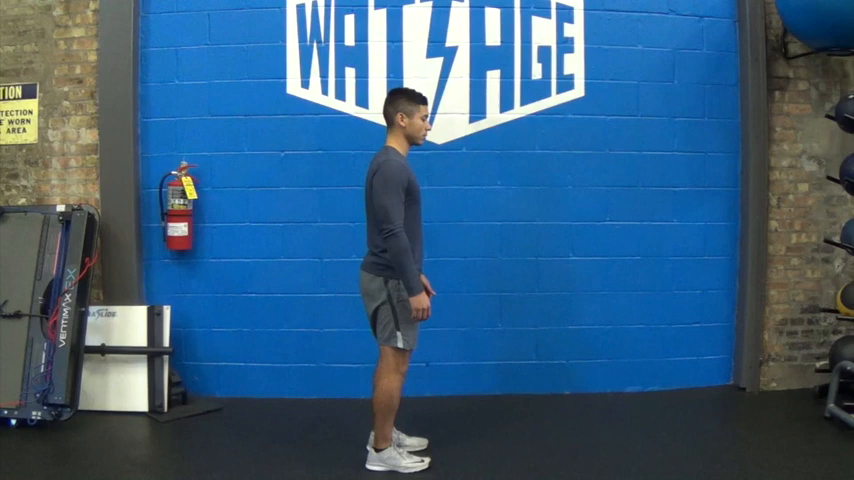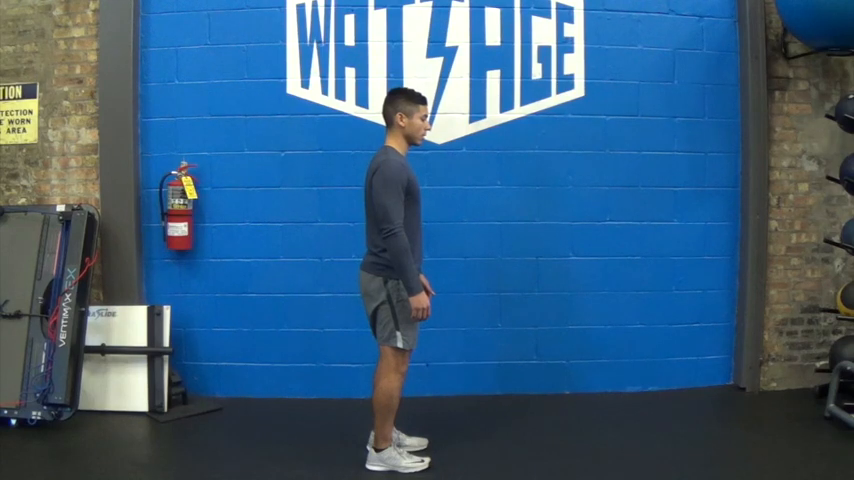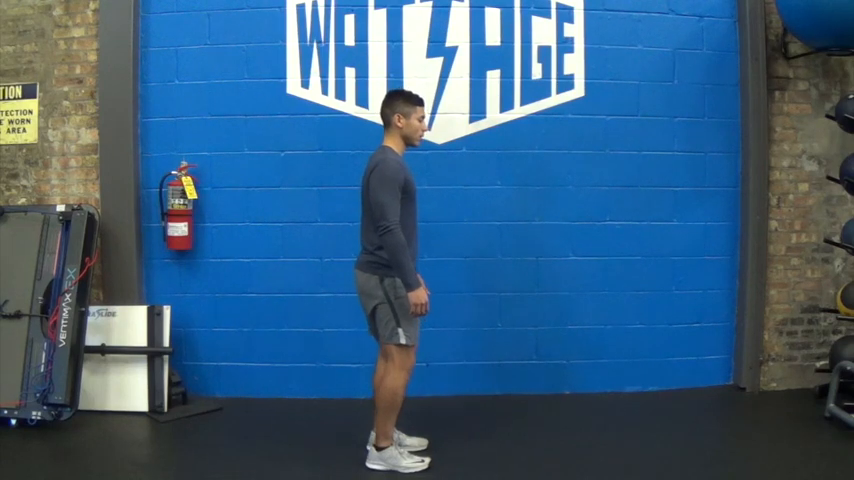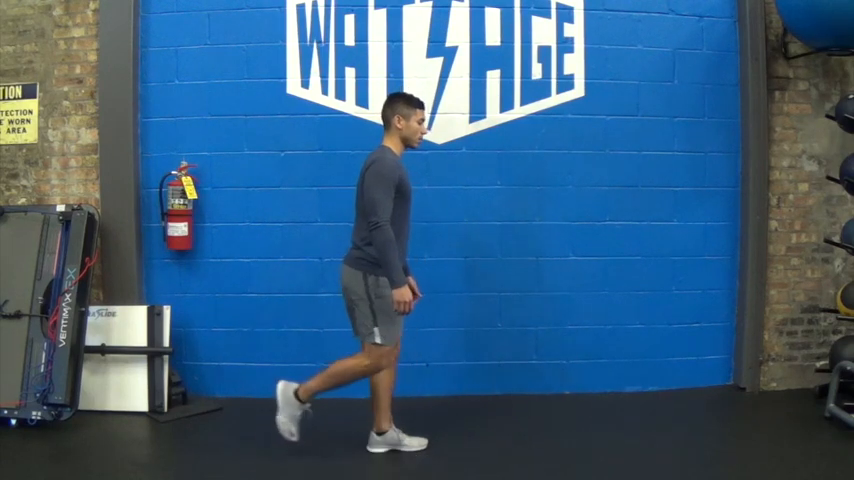
dt=0.4s
person 1, frame 1
left shoulder: (394, 163)
right shoulder: (390, 167)
right elbow: (392, 233)
left wrist: (417, 275)
right wrist: (414, 289)
left hip: (394, 276)
right hip: (390, 281)
left knee: (393, 359)
right knee: (395, 363)
left ankle: (386, 435)
right ankle: (381, 451)
person 1, frame 2
left shoulder: (393, 163)
right shoulder: (390, 167)
right elbow: (392, 233)
left wrist: (416, 275)
right wrist: (412, 288)
left hip: (392, 276)
right hip: (389, 281)
left knee: (392, 360)
right knee: (395, 364)
left ankle: (384, 434)
right ankle: (381, 451)
person 1, frame 3
left shoulder: (390, 162)
right shoulder: (388, 165)
right elbow: (389, 230)
left wrist: (412, 275)
right wrist: (411, 284)
left hip: (385, 273)
right hip: (384, 277)
left knee: (391, 357)
right knee: (402, 361)
left ankle: (385, 434)
right ankle: (382, 450)
person 1, frame 4
left shoulder: (390, 164)
right shoulder: (384, 164)
right elbow: (379, 227)
left wrist: (404, 275)
right wrist: (396, 283)
left hip: (380, 273)
right hip: (370, 275)
left knee: (389, 354)
right knee: (375, 357)
left ankle: (384, 432)
right ankle: (296, 395)
